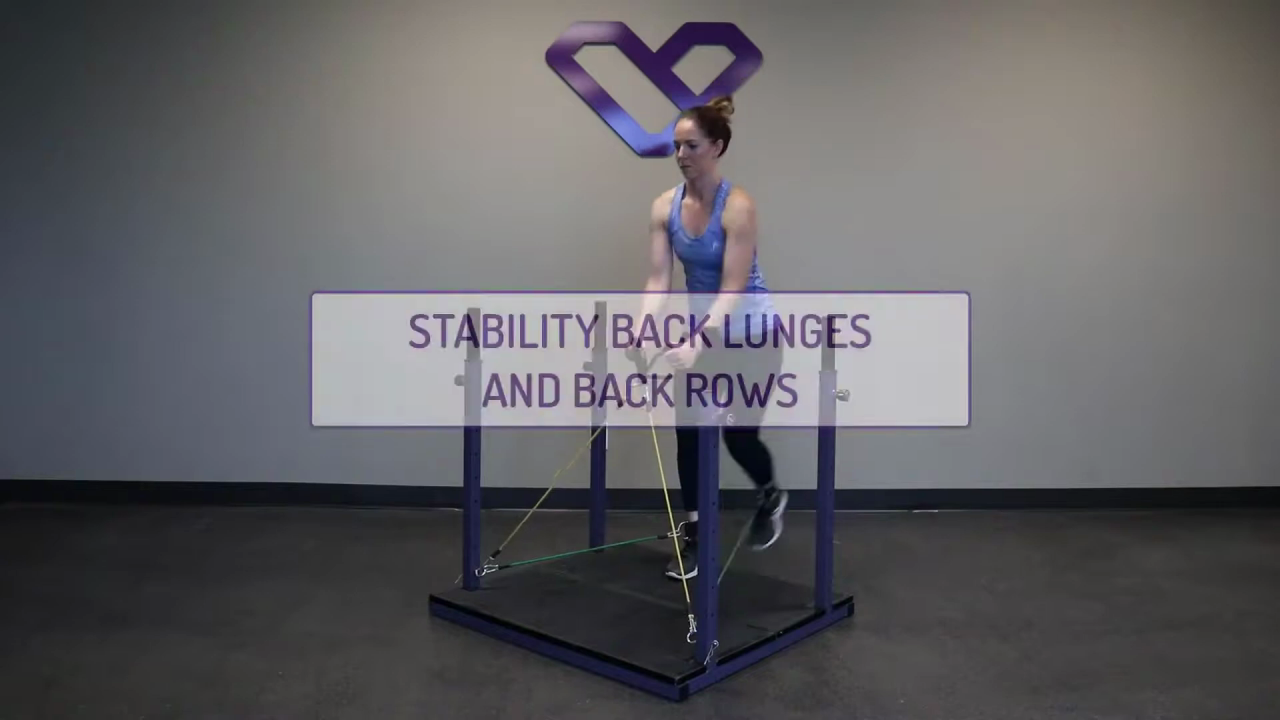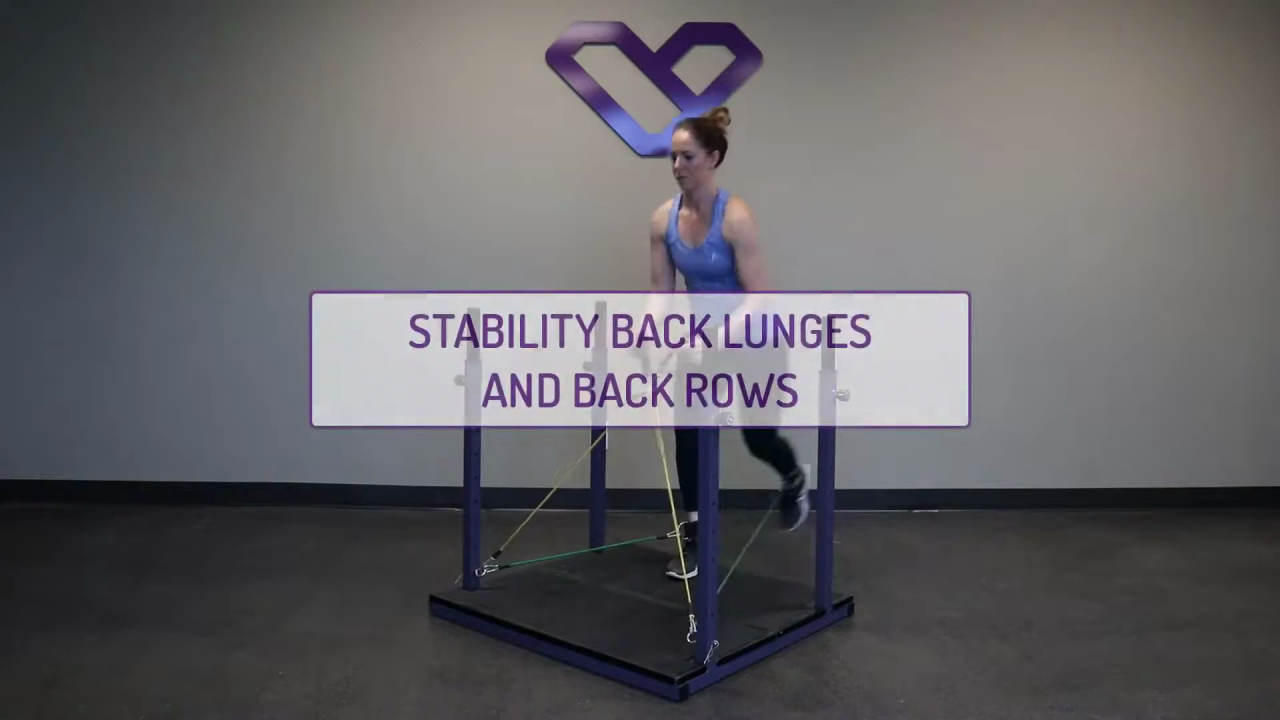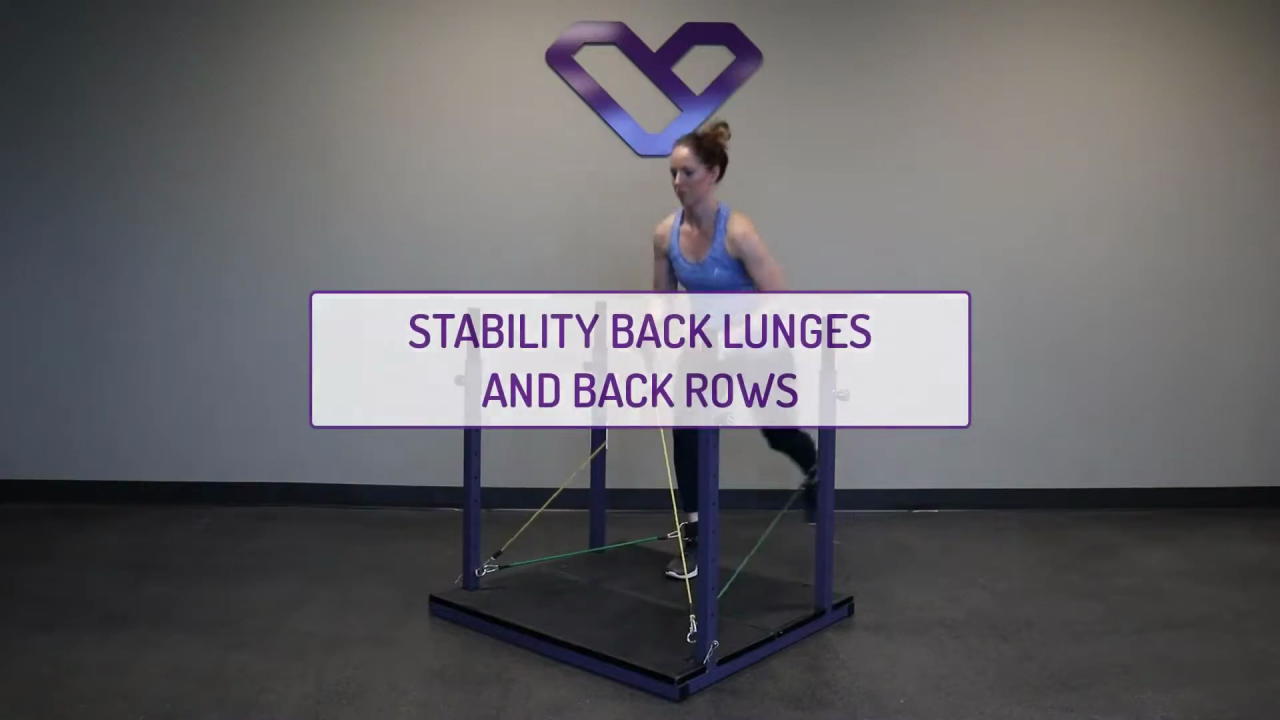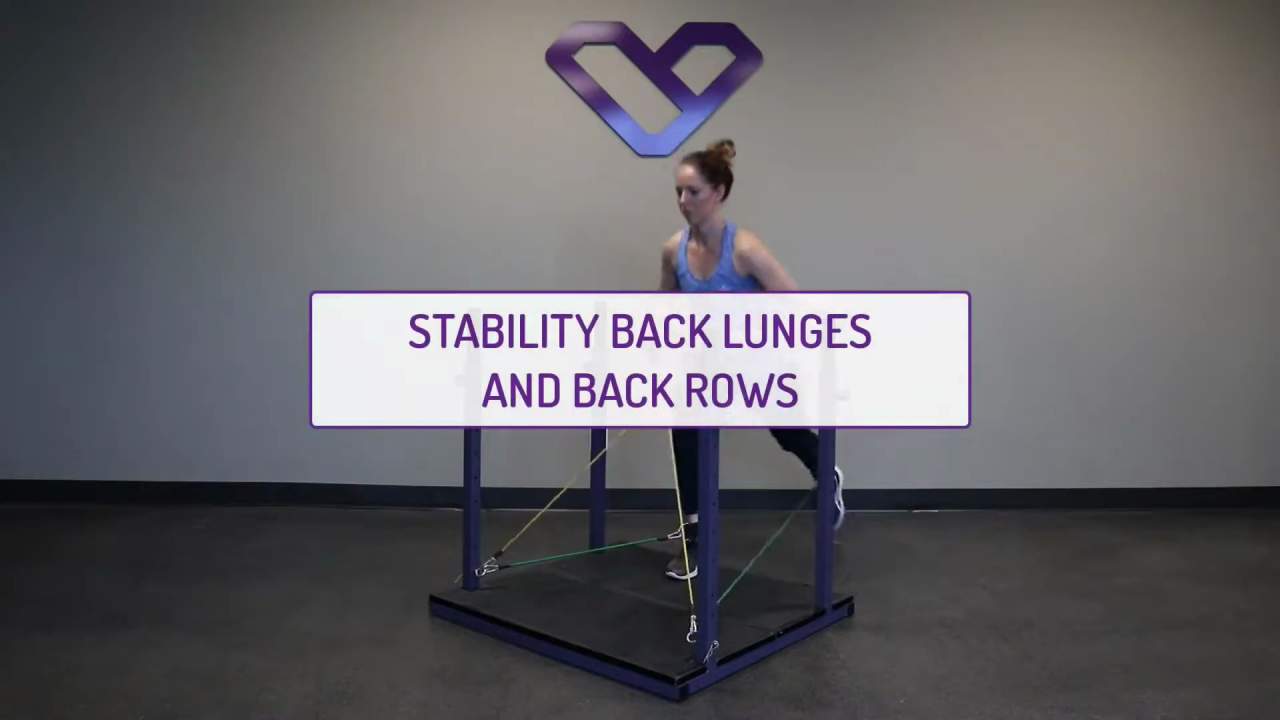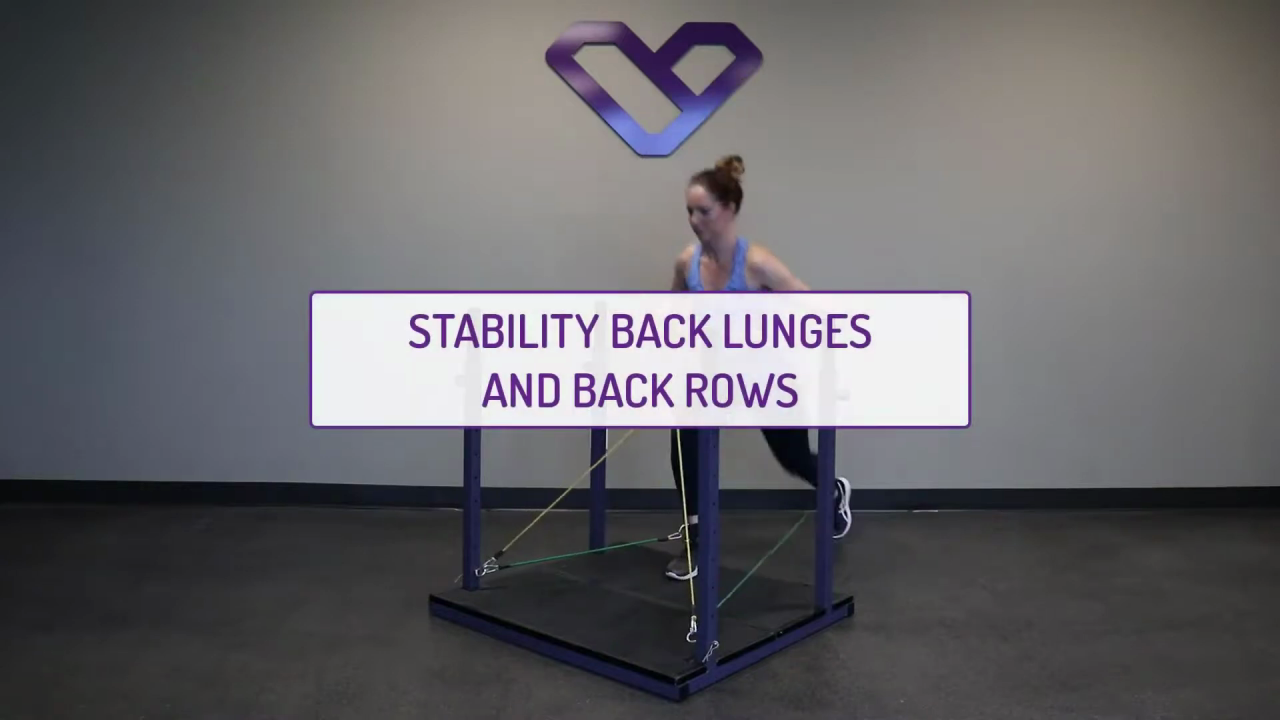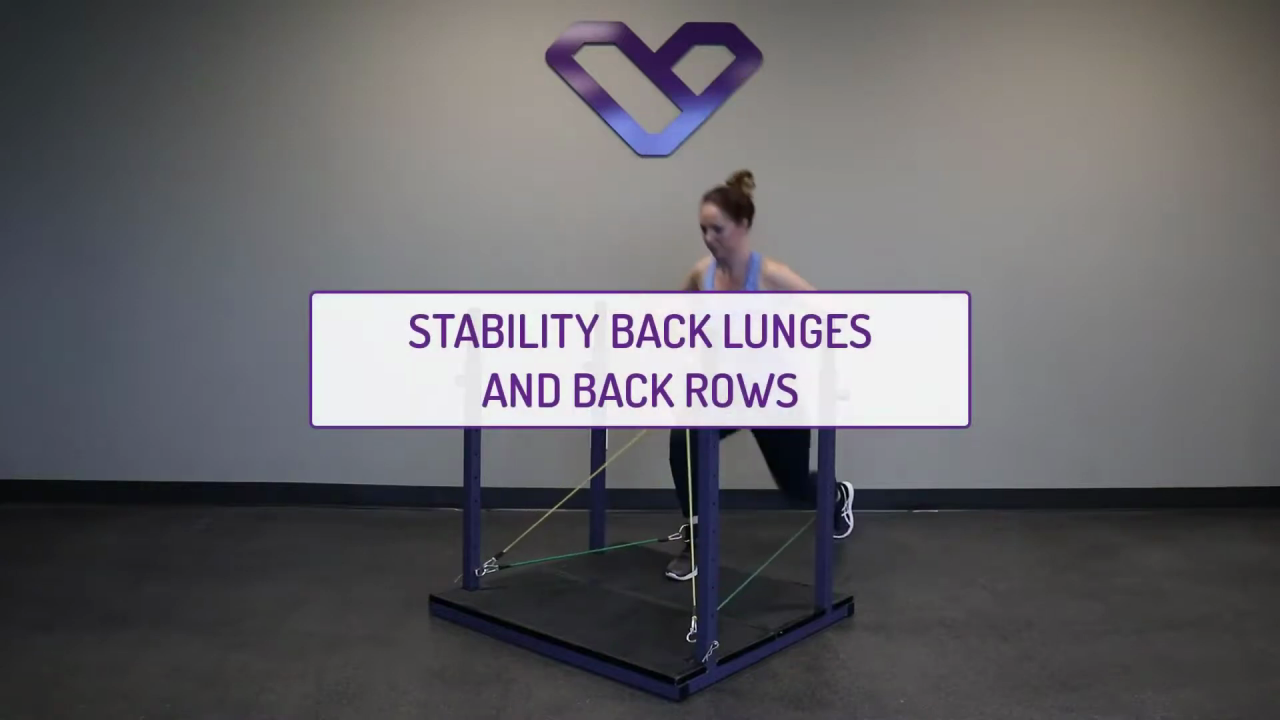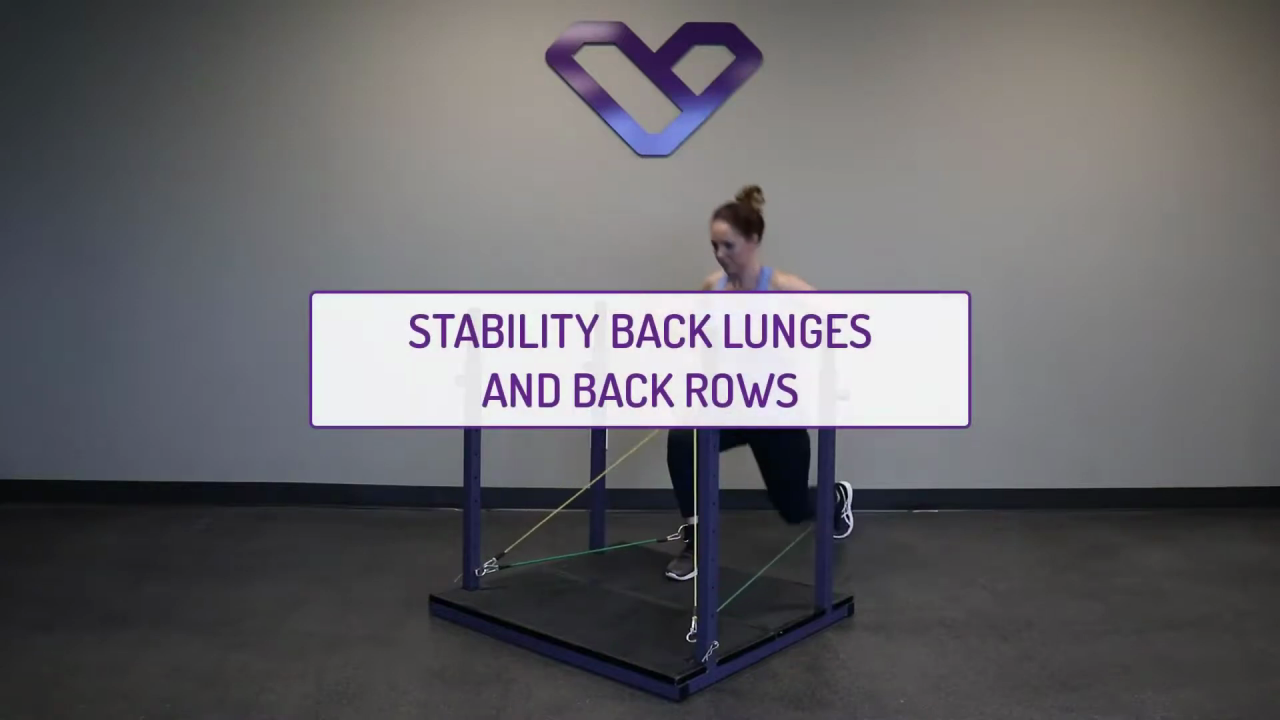
dt=0.1s
person 1, frame 1
left shoulder: (736, 206)
right shoulder: (665, 206)
left elbow: (733, 290)
right elbow: (659, 281)
left wrist: (699, 347)
left hip: (751, 334)
right hip: (698, 330)
left knee: (739, 437)
right knee: (687, 432)
left ankle: (770, 499)
right ankle: (694, 538)
person 1, frame 2
left shoulder: (735, 216)
right shoulder: (663, 218)
left elbow: (759, 297)
right elbow: (661, 289)
left wrist: (717, 346)
left knee: (758, 436)
right knee: (686, 430)
left ankle: (795, 482)
right ankle: (693, 537)
person 1, frame 3
left shoulder: (737, 231)
right shoulder: (666, 234)
right elbow: (662, 300)
left knee: (779, 434)
right knee: (685, 432)
left ankle: (815, 477)
right ankle: (692, 539)
person 1, frame 4
left shoulder: (745, 247)
right shoulder: (674, 248)
left knee: (790, 436)
right knee: (685, 431)
left ankle: (830, 482)
right ankle: (693, 538)
person 1, frame 5
left shoulder: (758, 264)
right shoulder: (687, 262)
left knee: (794, 458)
right knee: (685, 437)
left ankle: (836, 491)
right ankle: (695, 540)
person 1, frame 6
left shoulder: (772, 275)
right shoulder: (701, 274)
left knee: (793, 483)
right knee: (682, 438)
left ankle: (838, 495)
right ankle: (694, 540)
person 1, frame 7
left shoulder: (784, 288)
right shoulder: (713, 286)
left knee: (795, 508)
right knee: (681, 441)
left ankle: (837, 497)
right ankle: (695, 542)
